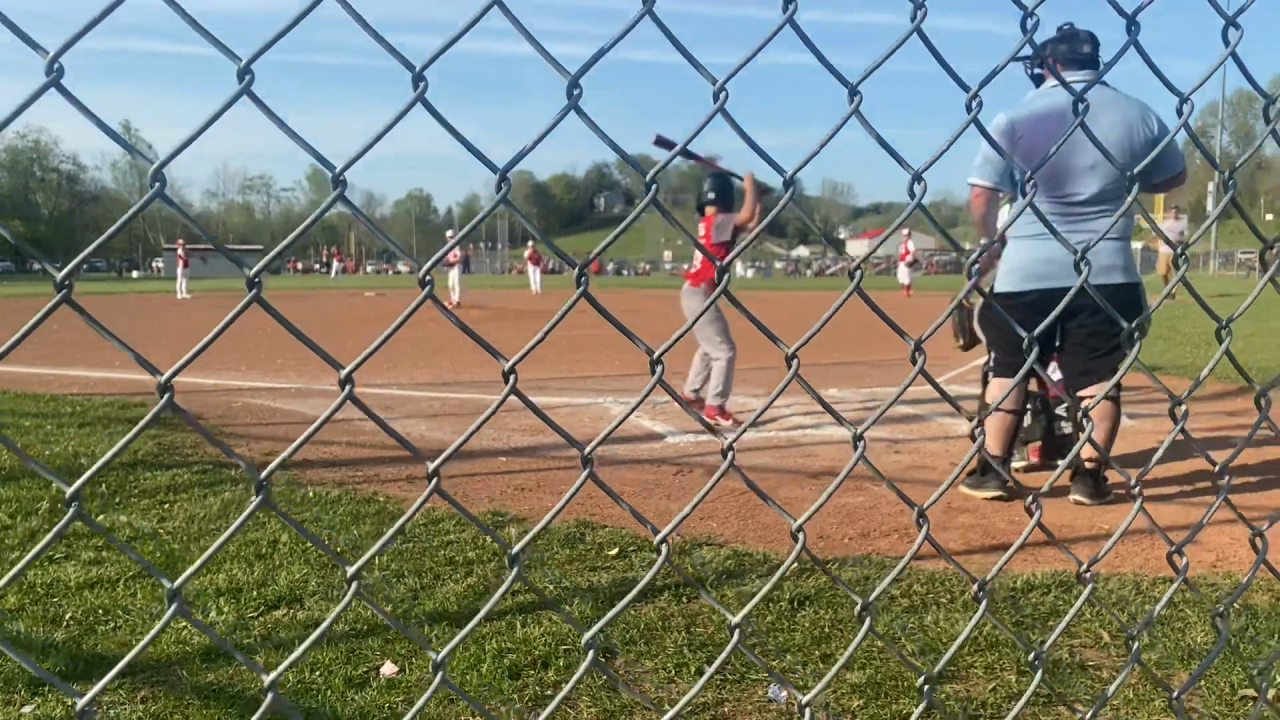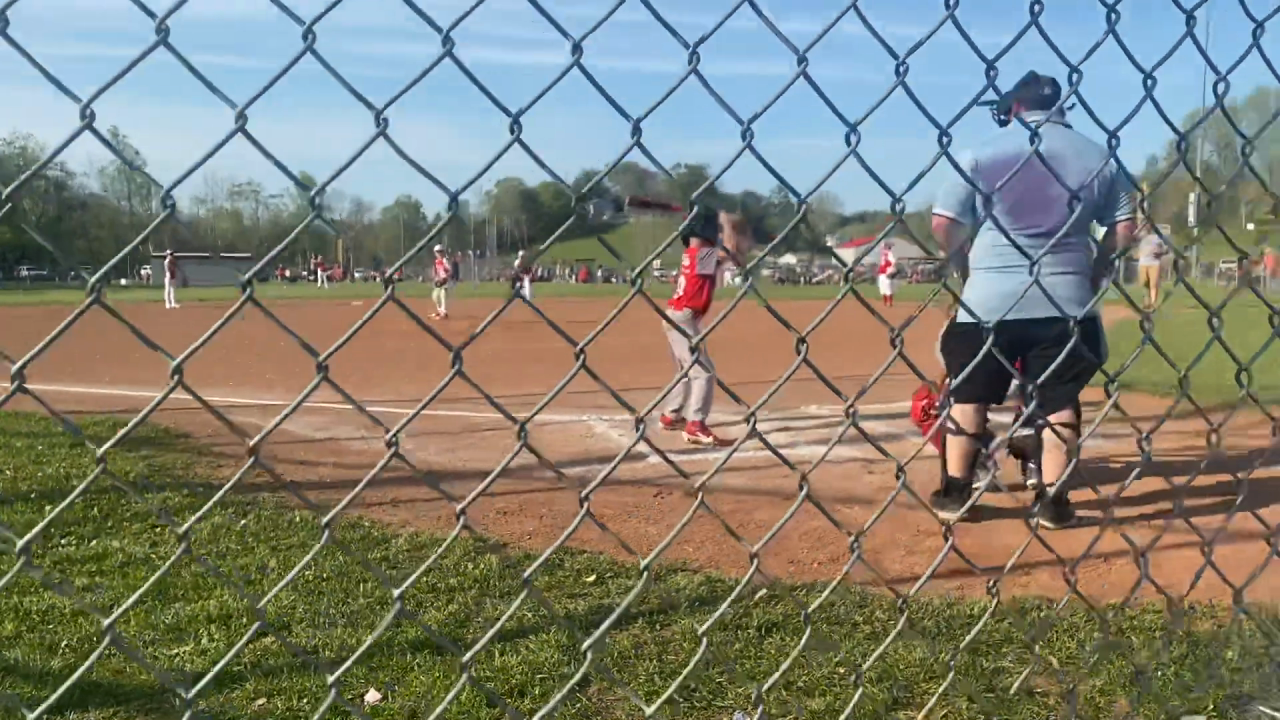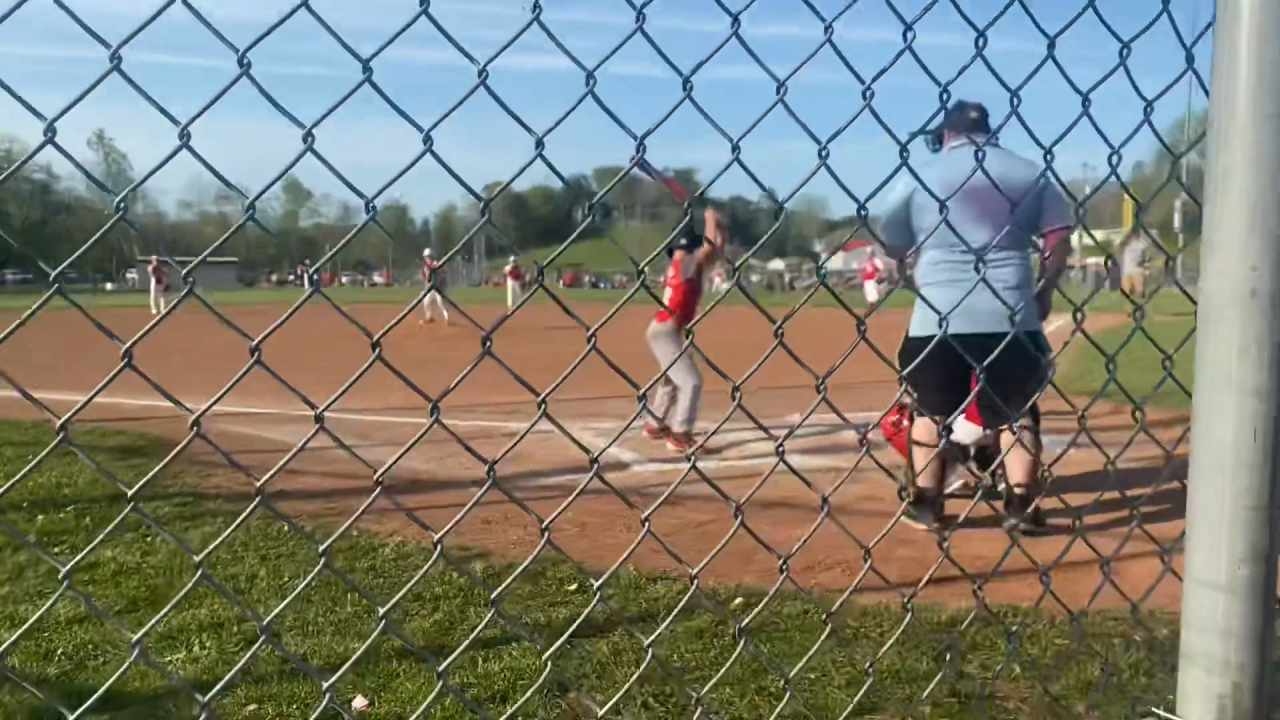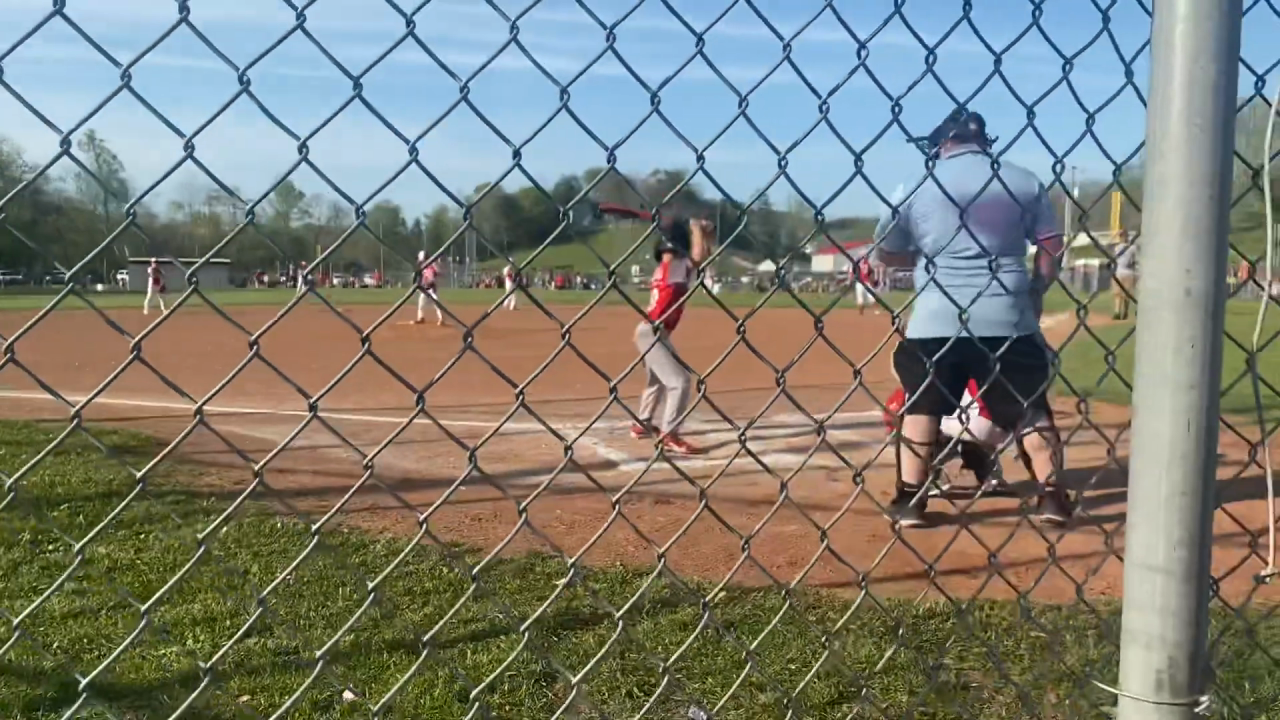
dt=0.4s
person 1, frame 1
left shoulder: (1016, 116)
right shoulder: (1137, 113)
left elbow: (982, 197)
right elbow: (1172, 176)
left wrist: (993, 242)
left hip: (1027, 269)
right hip: (1106, 269)
left knee: (1008, 368)
right knee: (1098, 373)
left ankle: (993, 470)
right ankle: (1090, 476)
person 1, frame 2
left shoulder: (981, 153)
right shoulder: (1098, 156)
left elbow: (944, 225)
right elbow: (1124, 229)
left wrist: (968, 262)
right wrist: (1094, 276)
left hip: (989, 300)
right hip: (1065, 301)
left knee: (969, 395)
right knee: (1059, 400)
left ankle: (955, 491)
right ankle: (1053, 499)
person 1, frame 3
left shoulder: (918, 180)
right shoulder: (1029, 173)
left elbow: (892, 248)
right elbow: (1058, 241)
right wrist: (1043, 291)
left hip: (939, 315)
right hip: (1011, 313)
left knee: (931, 408)
right knee: (1016, 410)
left ankle: (926, 503)
right ankle: (1021, 501)
person 1, frame 4
left shoulder: (917, 188)
right shoulder: (1024, 180)
left elbow: (886, 253)
right elbow: (1051, 247)
right wrist: (1033, 294)
left hip: (937, 319)
right hip: (1007, 317)
left knee: (922, 406)
right knee: (1028, 406)
left ankle: (908, 499)
right ankle: (1051, 495)
person 2, frame 1
left shoulder: (709, 222)
right shoulder: (718, 222)
left elbow: (751, 225)
right elbow: (747, 217)
left wrist: (757, 198)
right wrist: (750, 188)
left hip: (695, 292)
right hip: (700, 294)
left knee: (709, 347)
right knee: (724, 351)
left ankle: (691, 394)
right ankle: (714, 408)
person 2, frame 2
left shoulder: (693, 253)
right shoulder: (702, 254)
left elbow: (739, 251)
right elbow: (731, 252)
left wrist: (735, 227)
right wrist: (727, 224)
left hip: (679, 318)
right hip: (683, 319)
left knee: (687, 370)
right knee: (704, 371)
left ankle: (671, 415)
right ankle: (695, 426)
person 2, frame 3
left shoulder: (680, 264)
right shoulder: (685, 263)
left elbow: (715, 252)
right elbow: (709, 249)
left wrist: (719, 229)
right wrist: (710, 221)
left hip: (663, 329)
right hip: (665, 330)
left knee: (672, 379)
right knee: (690, 380)
left ankle: (656, 425)
right ankle: (680, 435)
person 2, frame 4
left shoulder: (666, 268)
right shoulder: (673, 267)
left elbow: (698, 258)
right elbow: (698, 257)
left wrist: (706, 235)
right wrist: (697, 231)
left hip: (650, 332)
right hip: (653, 333)
left knee: (656, 381)
right knee: (679, 382)
left ankle: (643, 425)
right ankle: (669, 436)
